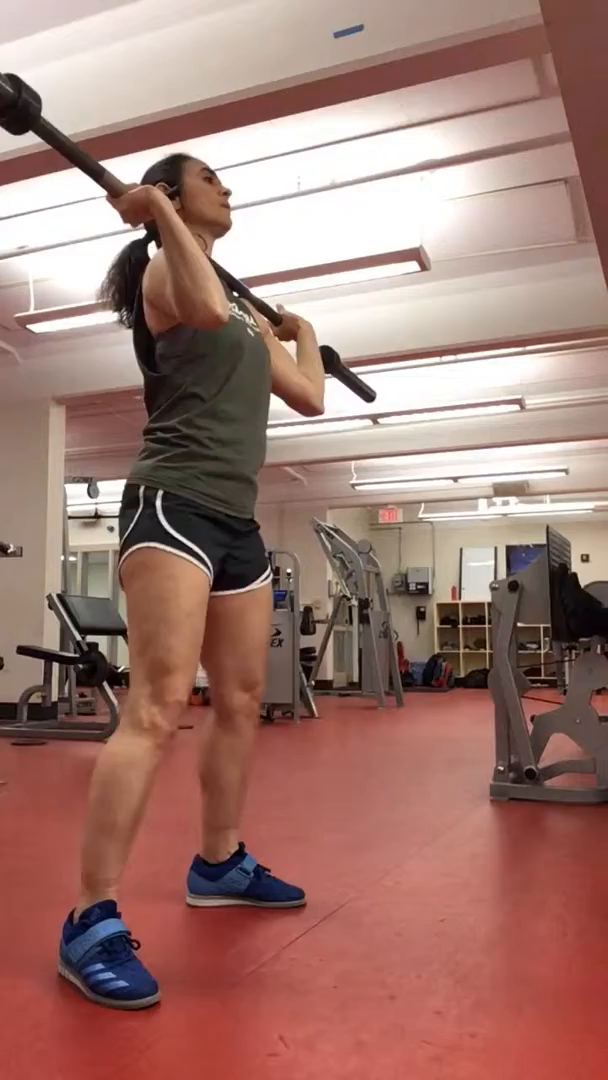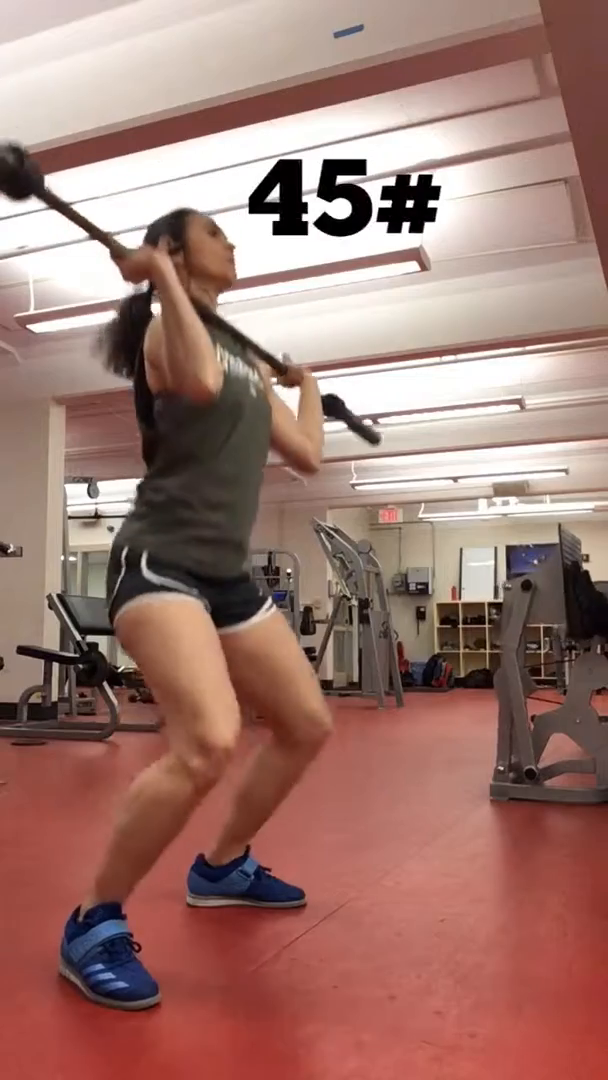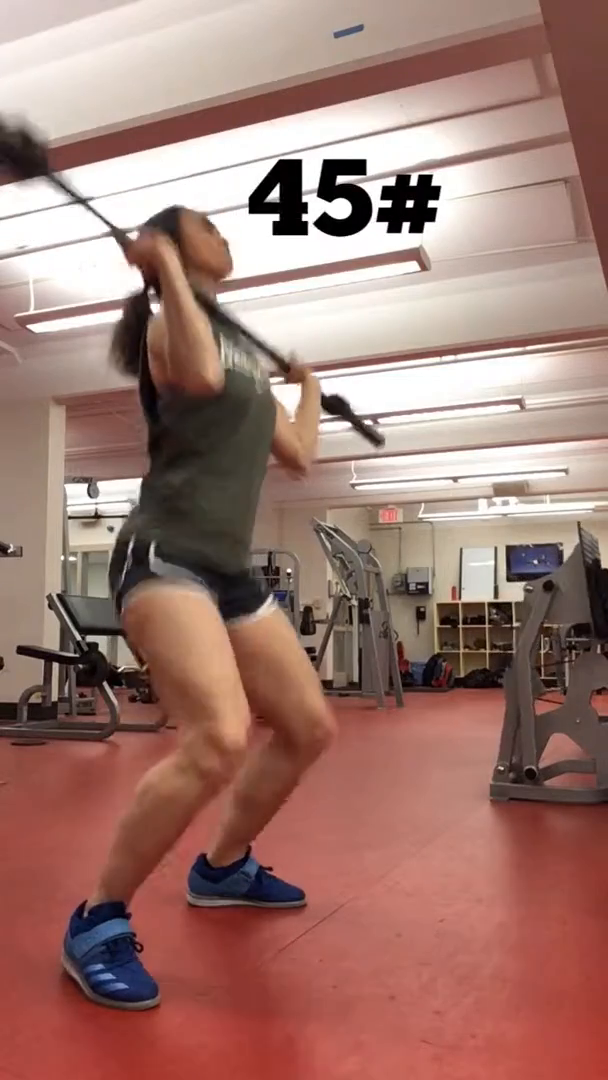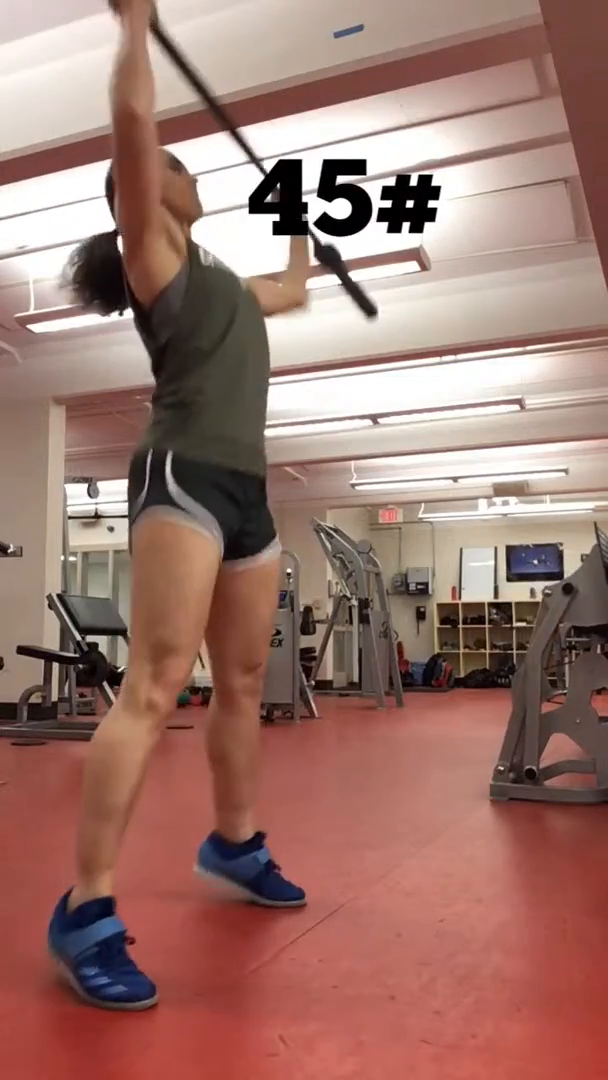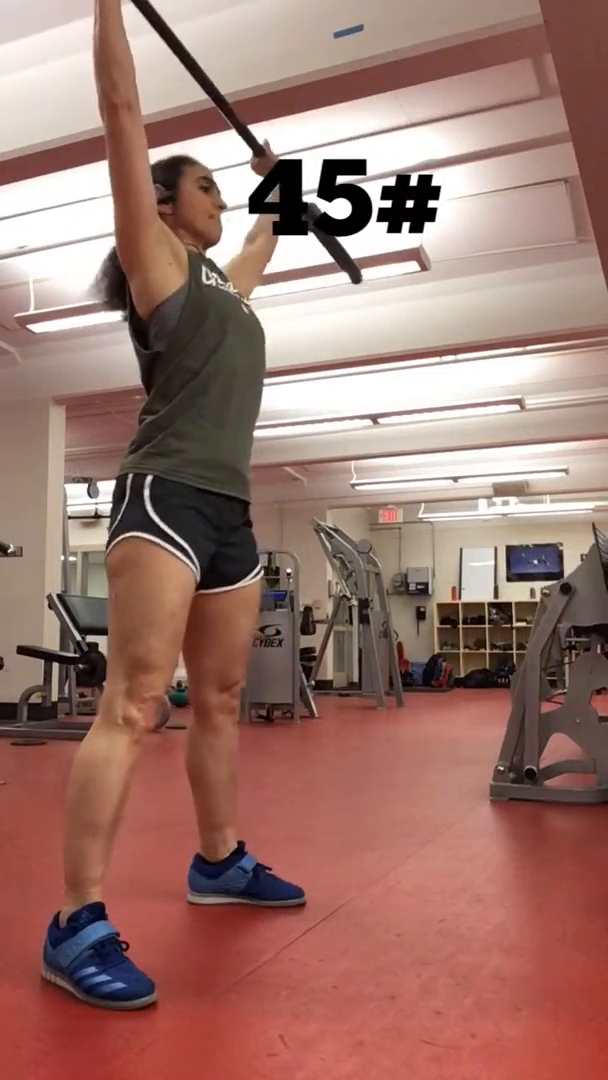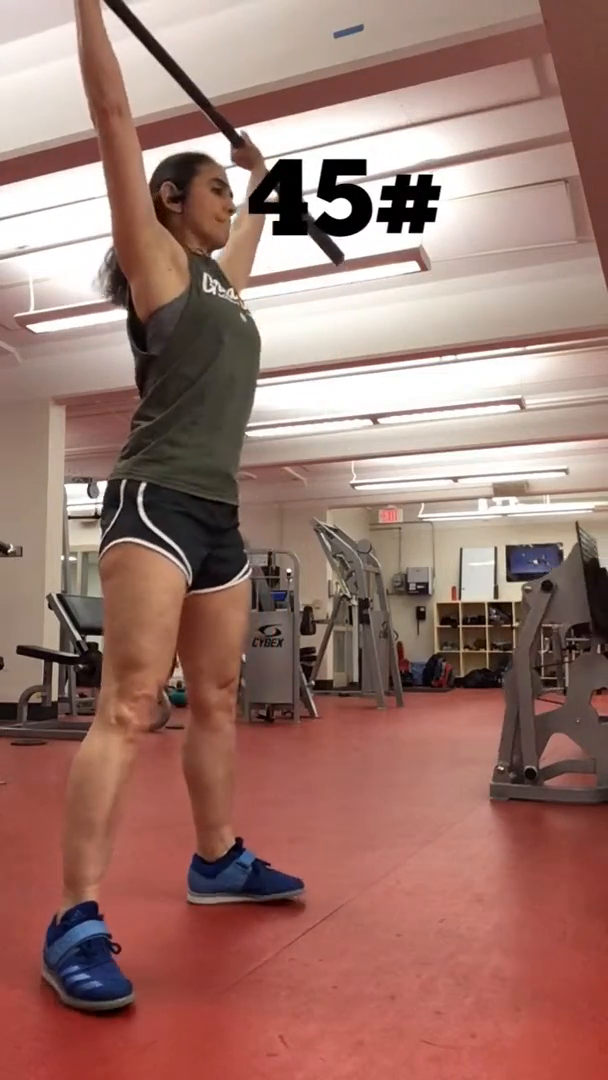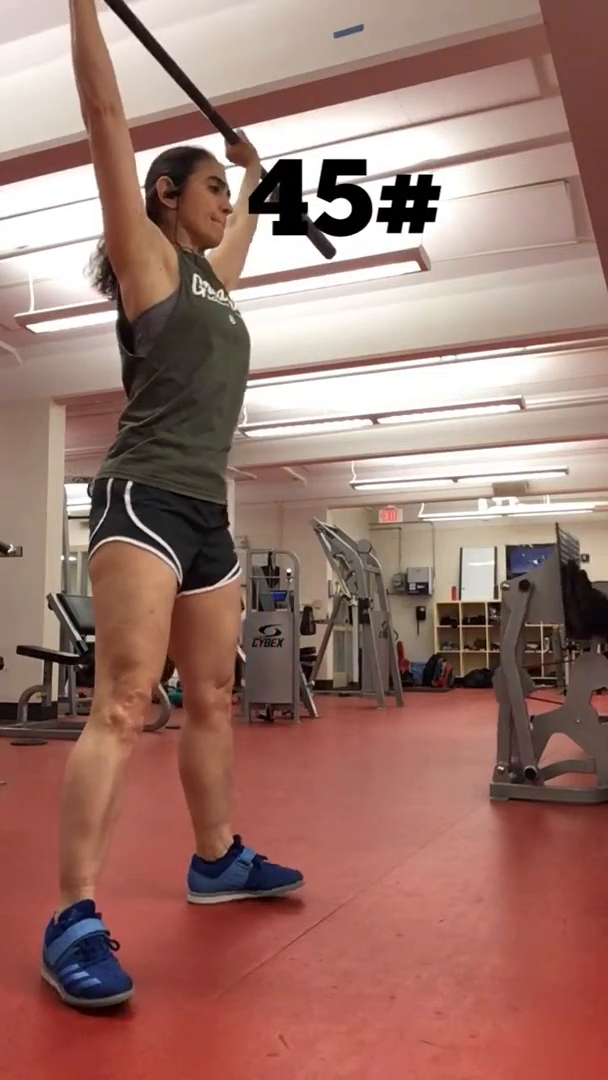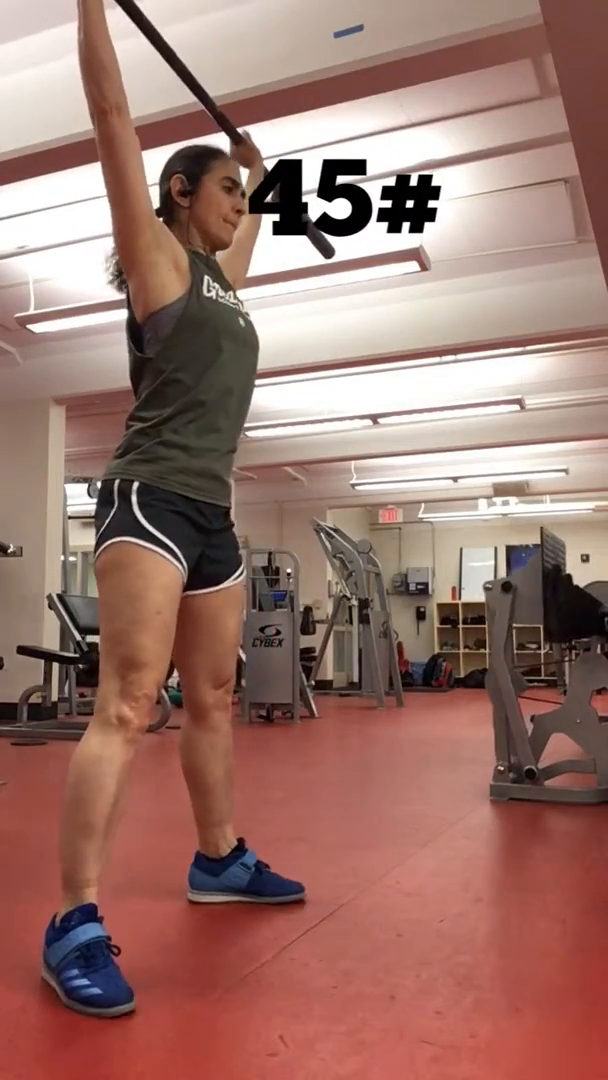
dt=0.3s
person 1, frame 1
left shoulder: (245, 311)
right shoulder: (163, 271)
left elbow: (309, 397)
right elbow: (204, 308)
left wrist: (302, 334)
right wrist: (163, 218)
left hip: (233, 520)
right hip: (172, 508)
left knee: (242, 704)
right knee: (159, 710)
left ankle: (219, 863)
right ankle: (91, 922)
person 1, frame 2
left shoulder: (247, 364)
right shoulder: (168, 332)
left elbow: (307, 453)
right elbow: (199, 384)
left wrist: (306, 386)
right wrist: (163, 280)
left hip: (226, 576)
right hip: (160, 566)
left knee: (307, 726)
right knee: (207, 743)
left ankle: (222, 865)
right ankle: (93, 923)
person 1, frame 3
left shoulder: (247, 355)
right shoulder: (172, 329)
left elbow: (299, 454)
right elbow: (200, 374)
left wrist: (307, 389)
right wrist: (169, 271)
left hip: (228, 569)
right hip: (164, 563)
left knee: (307, 730)
right knee: (217, 741)
left ankle: (224, 867)
right ankle: (98, 924)
person 1, frame 4
left shoulder: (217, 280)
right shoulder: (151, 247)
left elbow: (293, 295)
right elbow: (132, 120)
left wrist: (300, 234)
left hip: (243, 487)
right hip: (181, 476)
left knee: (242, 684)
right knee: (154, 687)
left ankle: (235, 844)
right ankle: (85, 912)
person 1, frame 5
left shoulder: (222, 283)
right shoulder: (156, 256)
left elbow: (264, 244)
right elbow: (121, 113)
left wrist: (274, 187)
left hip: (228, 511)
right hip: (166, 499)
left knee: (220, 704)
right knee: (133, 707)
left ankle: (220, 862)
right ankle: (77, 927)
person 1, frame 6
left shoulder: (219, 280)
right shoulder: (155, 258)
left elbow: (251, 231)
right elbow: (113, 119)
left wrist: (259, 178)
left hip: (217, 514)
right hip: (156, 504)
left knee: (216, 703)
right knee: (128, 709)
left ankle: (218, 860)
right ankle: (74, 924)
person 1, frame 7
left shoulder: (212, 278)
right shoulder: (145, 254)
left elbow: (245, 227)
right elbow: (105, 119)
left wrist: (253, 171)
left hip: (205, 515)
right hip: (143, 503)
left knee: (212, 702)
right knee: (122, 709)
left ankle: (218, 860)
right ankle: (73, 924)
person 1, frame 8
left shoulder: (221, 277)
right shoulder: (156, 255)
left elbow: (250, 222)
right elbow: (112, 117)
left wrist: (257, 167)
left hip: (210, 513)
right hip: (150, 502)
left knee: (213, 702)
right knee: (127, 707)
left ankle: (219, 858)
right ankle: (74, 925)
